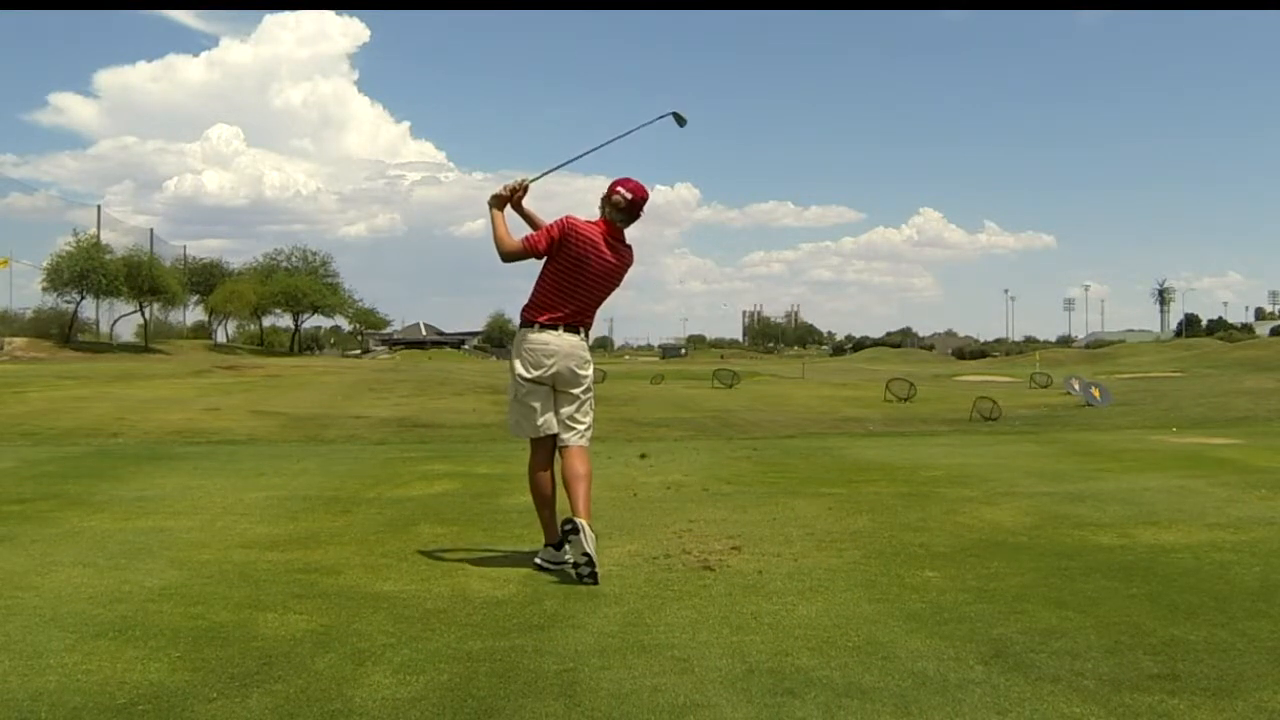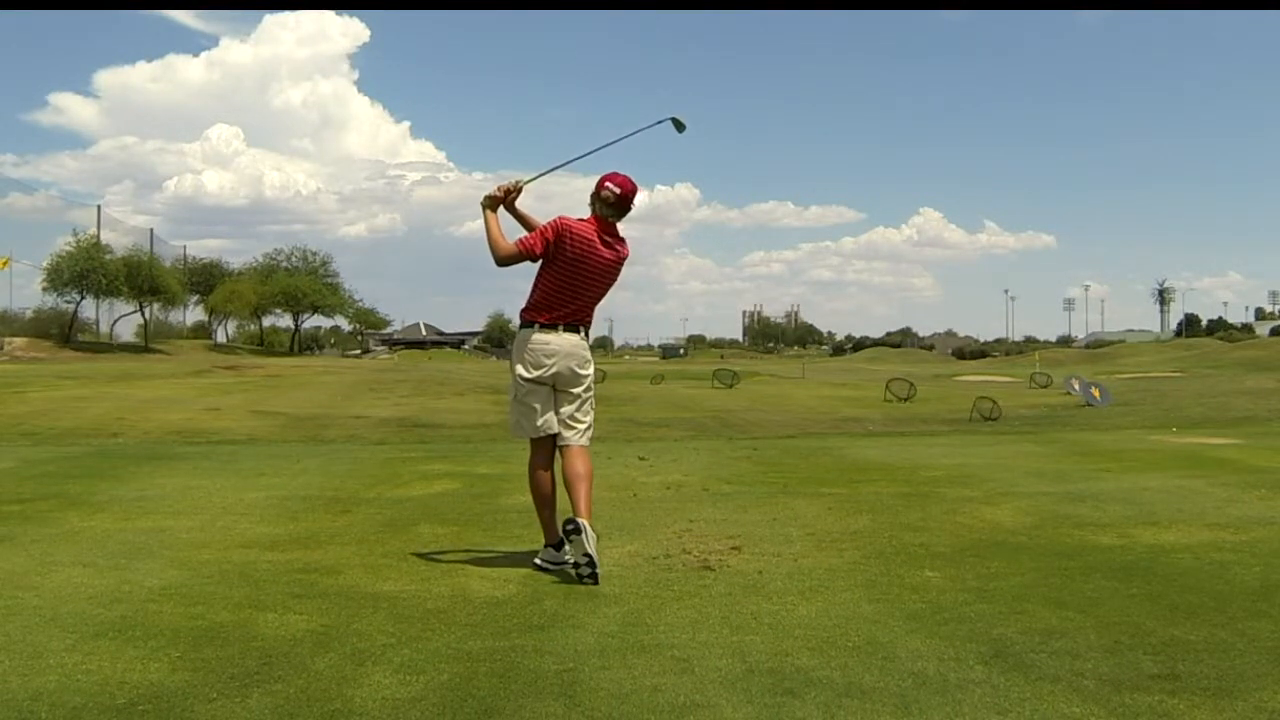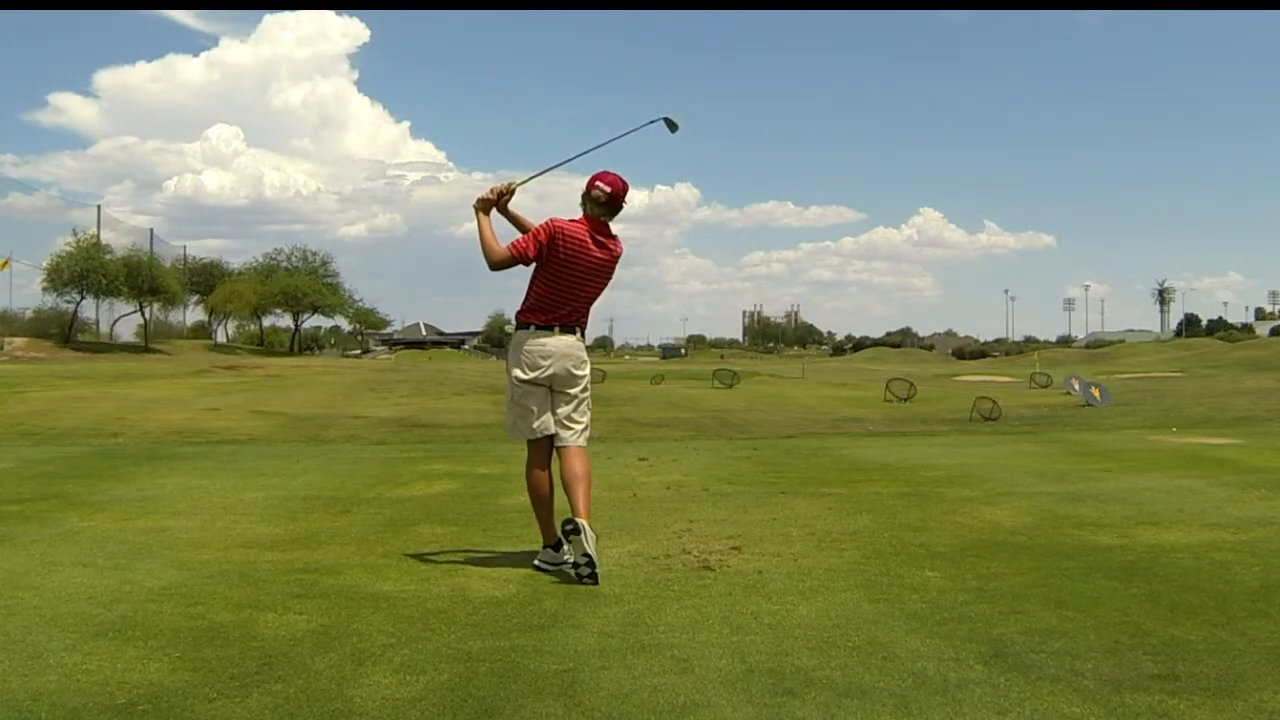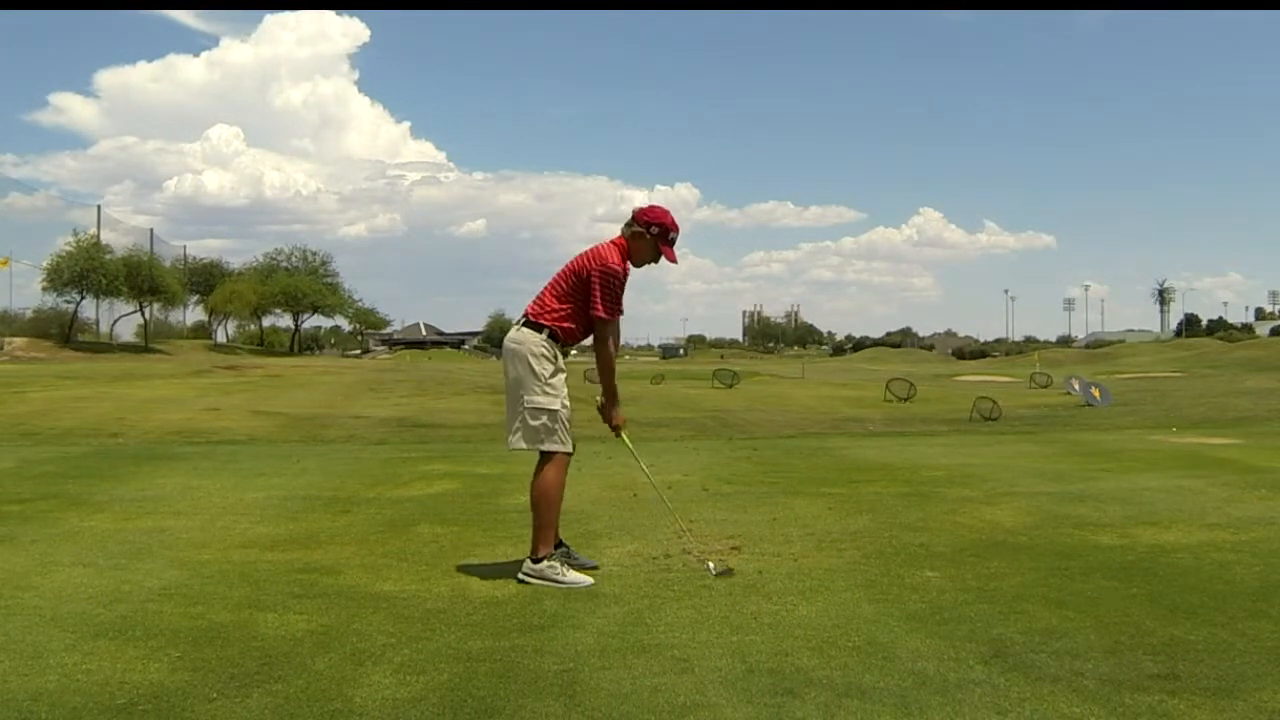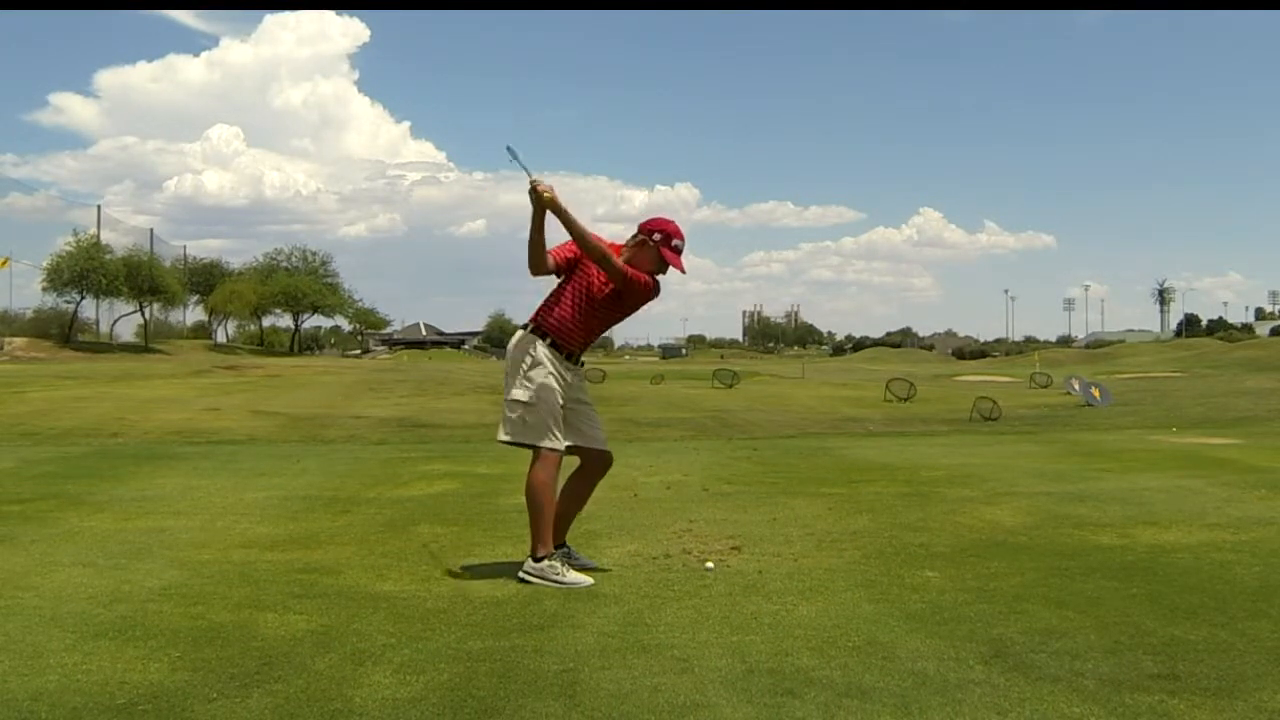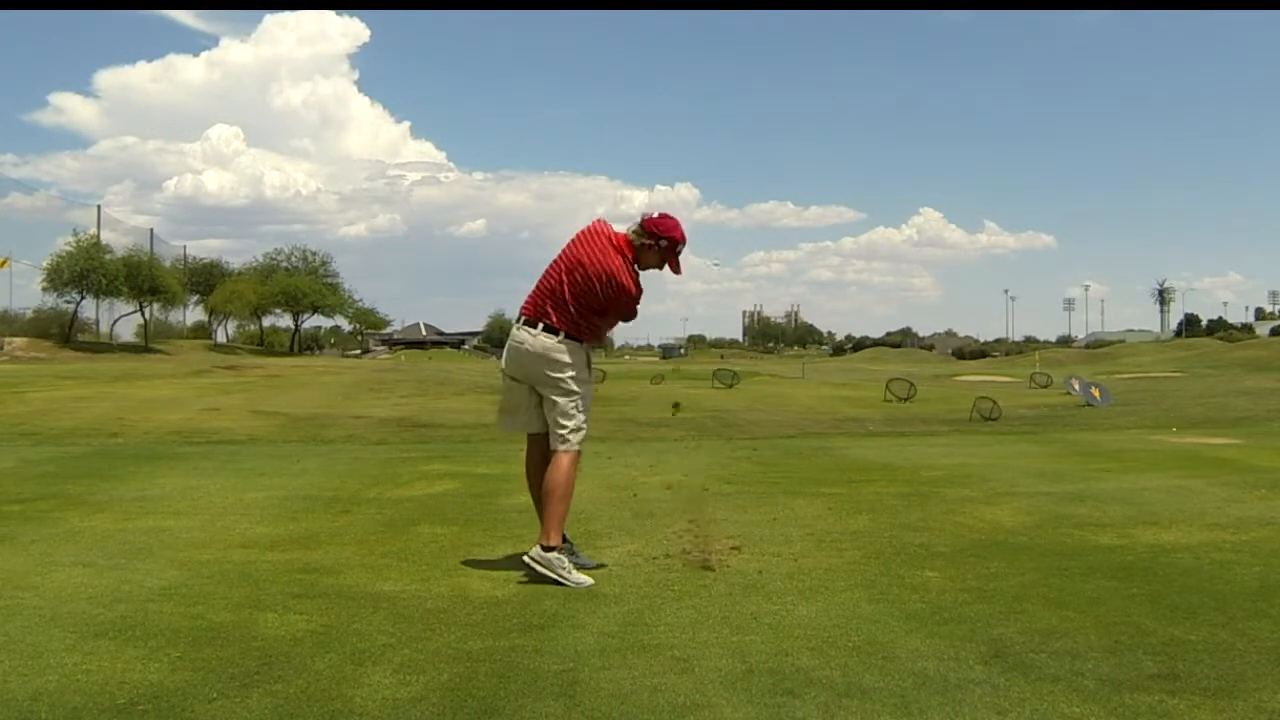
dt=0.5s
person 1, frame 1
left shoulder: (573, 227)
right shoulder: (624, 257)
left elbow: (508, 251)
left wrist: (498, 209)
right wrist: (521, 209)
left hip: (534, 342)
right hip: (575, 347)
left knee: (541, 445)
right knee: (575, 442)
left ankle: (553, 544)
right ankle: (580, 522)
person 1, frame 2
left shoulder: (567, 228)
right shoulder: (620, 251)
left elbow: (503, 255)
left wrist: (491, 211)
right wrist: (514, 210)
left hip: (535, 343)
right hip: (576, 347)
left knee: (542, 446)
right knee: (575, 442)
left ankle: (554, 545)
right ankle: (581, 522)
person 1, frame 3
left shoulder: (563, 234)
right shoulder: (612, 250)
left elbow: (497, 260)
right elbow: (548, 259)
left wrist: (485, 214)
left hip: (531, 345)
right hip: (569, 348)
left knee: (539, 447)
right knee: (573, 443)
left ankle: (551, 546)
right ankle: (581, 525)
person 1, frame 4
left shoulder: (610, 260)
right shoulder: (610, 264)
left elbow: (609, 336)
right elbow: (604, 340)
left wrist: (607, 394)
right wrist: (612, 402)
left hip: (537, 347)
right hip: (535, 347)
left knee: (558, 449)
right knee: (555, 452)
left ankle: (551, 545)
right ankle: (539, 560)
person 1, frame 5
left shoulder: (647, 287)
right shoulder: (588, 246)
left elbow: (607, 263)
right elbow: (539, 267)
left wrist: (560, 211)
right wrist: (539, 213)
left hip: (568, 366)
right hip: (535, 350)
left knee: (598, 459)
right knee: (549, 451)
left ankle: (555, 544)
right ankle: (540, 559)
person 1, frame 6
left shoulder: (597, 231)
right shoulder: (628, 287)
right elbow: (601, 331)
right wrist: (593, 338)
left hip: (521, 337)
right hip: (559, 350)
left knee: (539, 441)
right knee: (566, 446)
left ankle: (551, 537)
right ankle: (549, 548)
